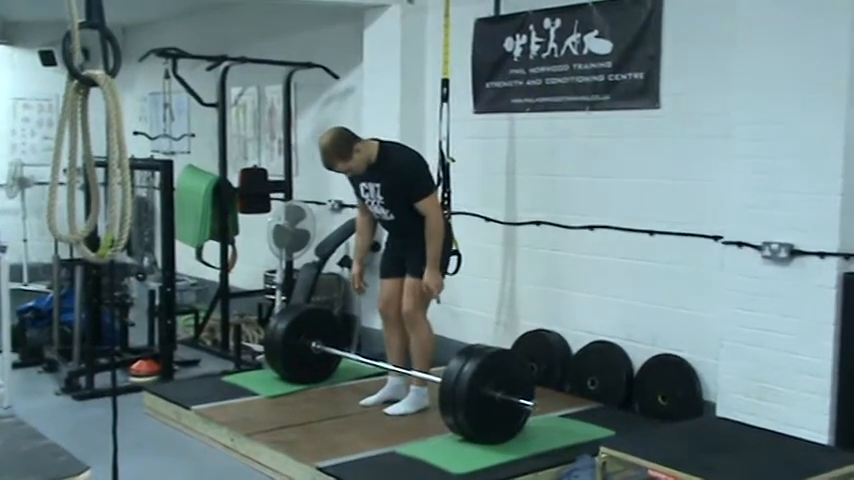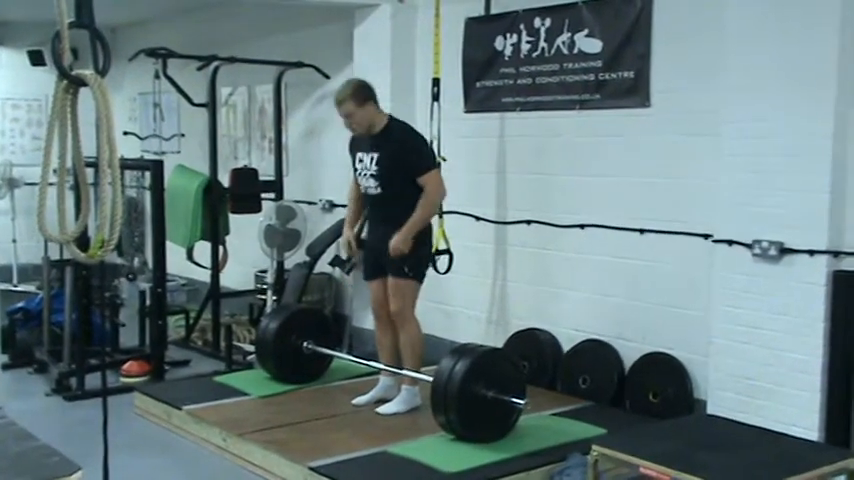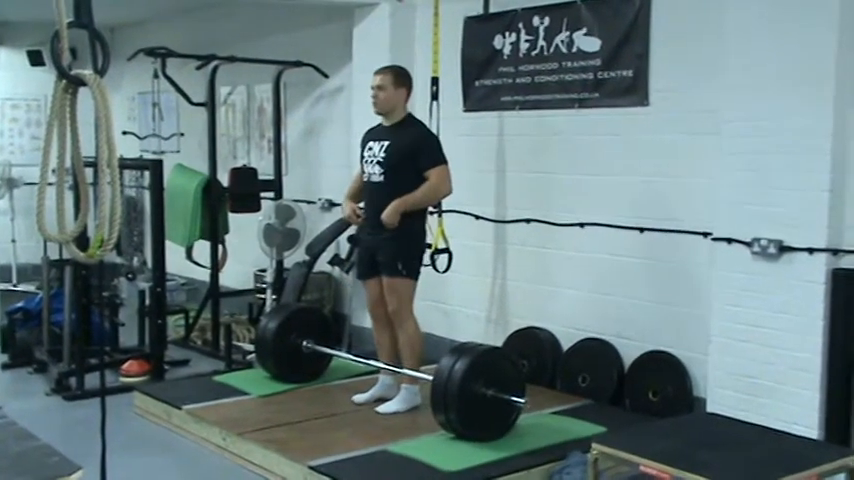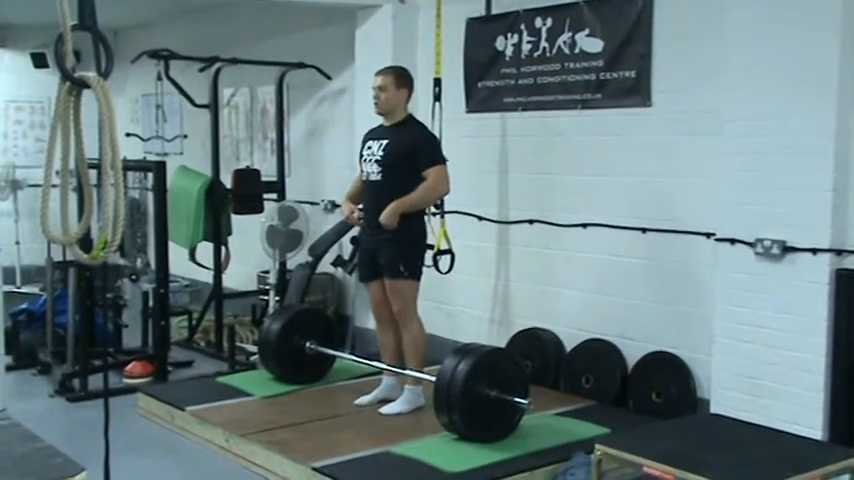
dt=0.5s
person 1, frame 1
left shoulder: (405, 163)
right shoulder: (356, 169)
left elbow: (434, 215)
right elbow: (365, 214)
left wrist: (432, 269)
right wrist: (358, 261)
left hip: (427, 241)
right hip: (398, 240)
left knee: (412, 312)
right knee: (388, 310)
left ankle: (419, 392)
right ankle: (396, 384)
person 1, frame 2
left shoulder: (407, 140)
right shoulder: (357, 142)
left elbow: (436, 191)
left wrist: (407, 234)
right wrist: (350, 226)
left hip: (409, 238)
right hip: (378, 236)
left knee: (400, 311)
right knee: (380, 311)
left ankle: (411, 390)
right ankle: (388, 383)
person 1, frame 3
left shoulder: (418, 135)
right shoulder: (371, 135)
left elbow: (442, 185)
left wrist: (399, 205)
right wrist: (349, 200)
left hip: (402, 236)
right hip: (370, 235)
left knee: (399, 312)
right knee: (377, 312)
left ankle: (410, 389)
right ankle: (387, 382)
person 1, frame 4
left shoulder: (418, 136)
right shoulder: (371, 136)
left elbow: (439, 185)
left wrist: (397, 207)
right wrist: (349, 201)
left hip: (402, 236)
right hip: (371, 235)
left knee: (404, 314)
right knee: (381, 314)
left ankle: (414, 390)
right ankle: (390, 382)
